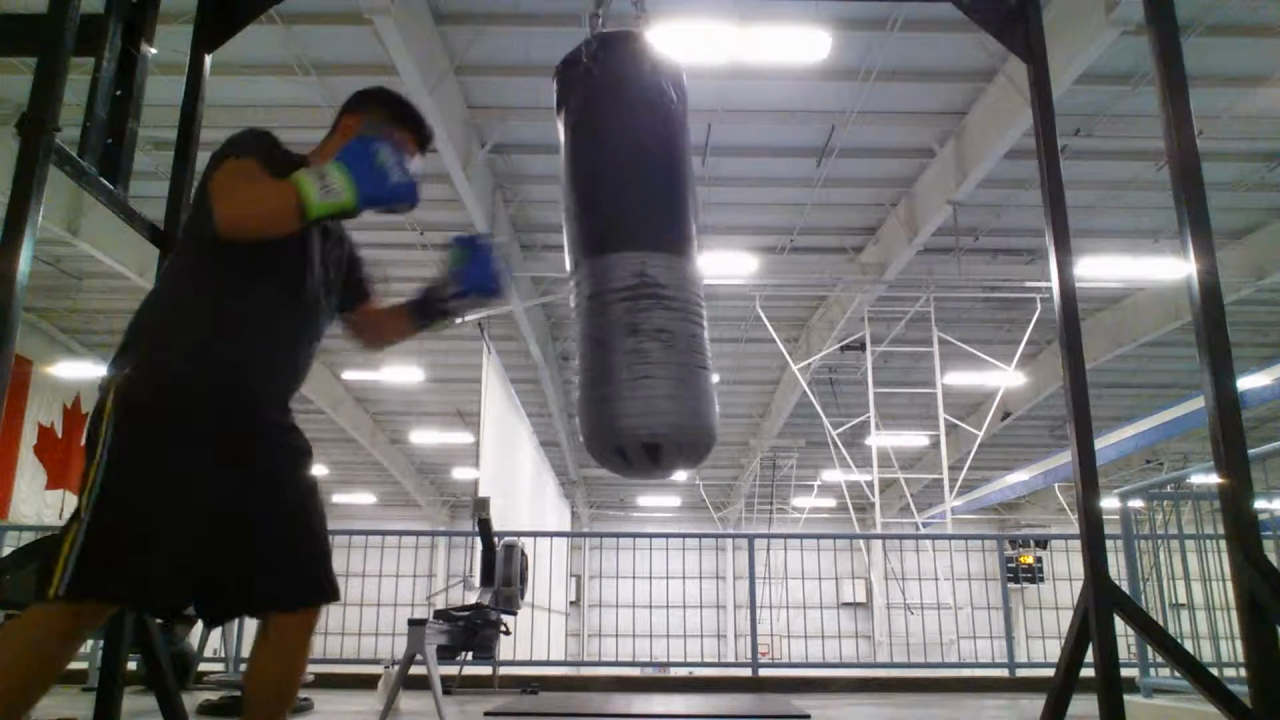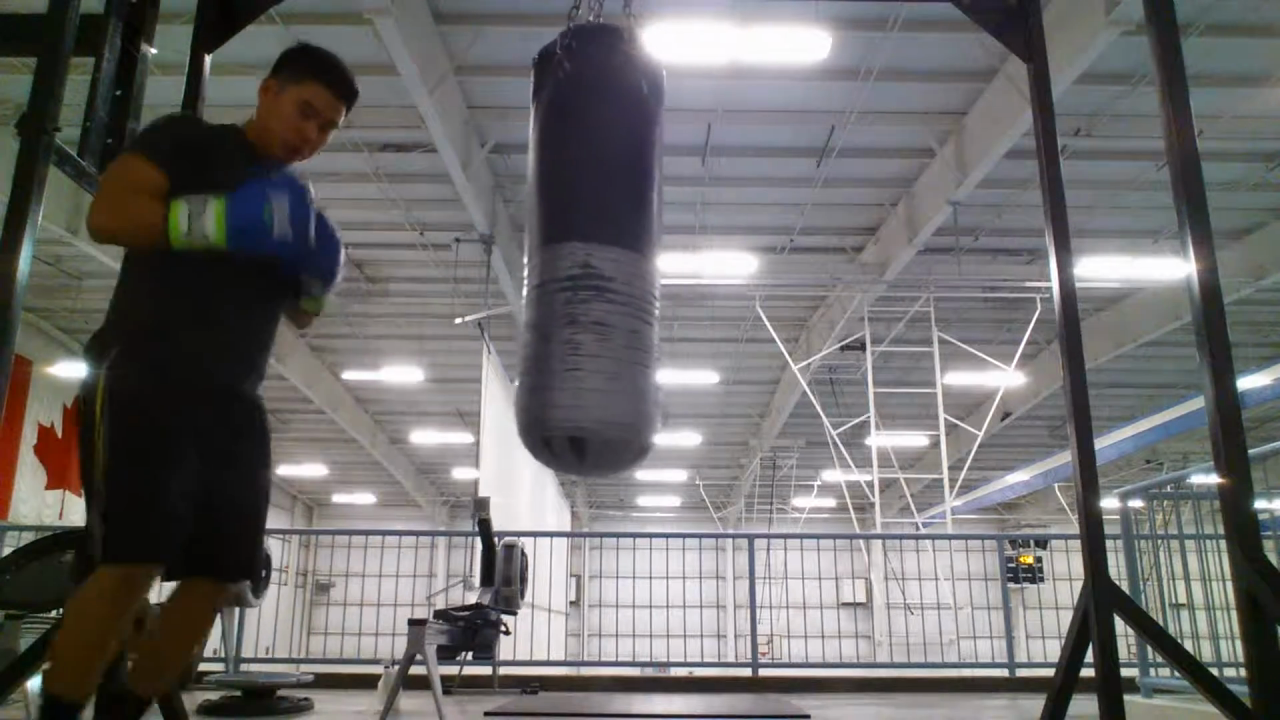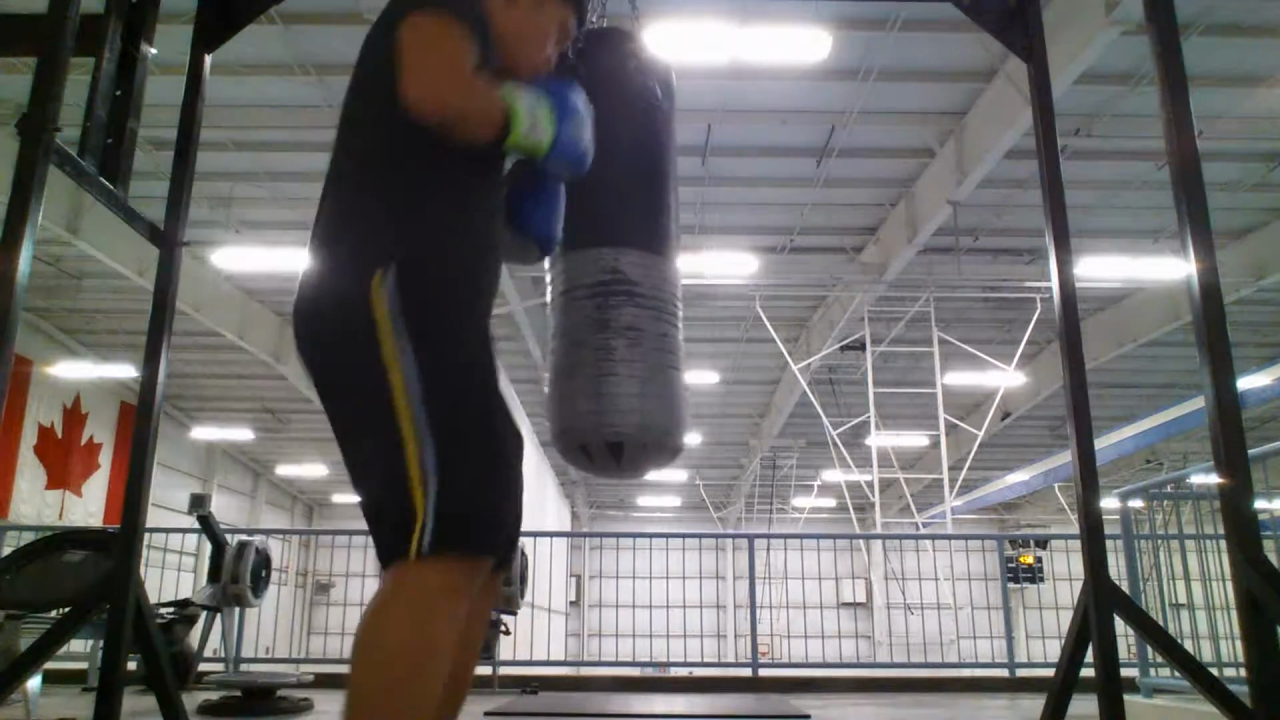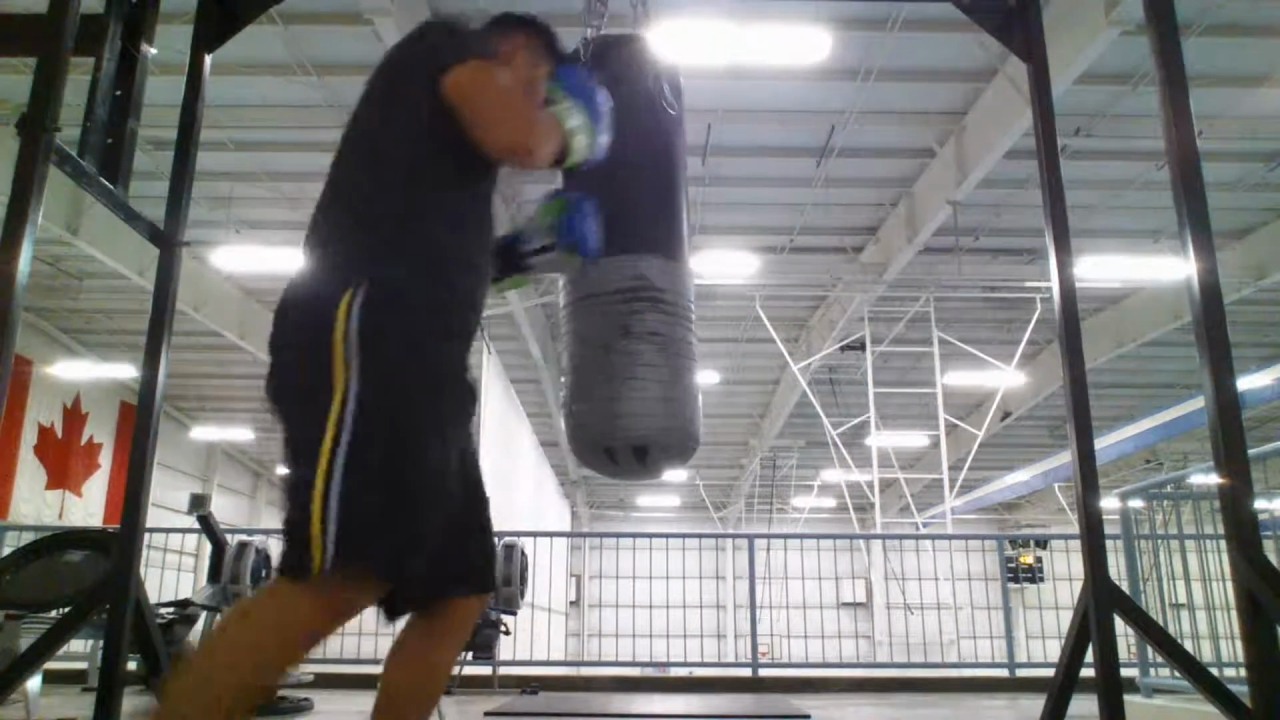
dt=1s
person 1, frame 1
left shoulder: (333, 244)
right shoulder: (253, 153)
left elbow: (374, 329)
right elbow: (238, 214)
left wrist: (446, 297)
right wrist: (346, 181)
left hip: (254, 430)
right hip: (161, 401)
left knee: (298, 604)
right knee: (84, 603)
person 1, frame 2
left shoulder: (290, 200)
right shoulder: (184, 139)
left elbow: (299, 313)
right elbow: (106, 214)
left wrist: (311, 276)
right wrist: (224, 220)
left hip: (231, 400)
right hip: (142, 380)
left knee: (212, 578)
right knee: (131, 563)
person 1, frame 3
left shoulder: (455, 79)
right elbow: (436, 93)
left wrist: (513, 223)
right wrist: (537, 123)
left hip: (422, 322)
right hip: (393, 301)
left knee: (468, 568)
right knee: (448, 553)
person 1, frame 4
right shoulder: (448, 42)
right elbow: (519, 141)
right wrist: (573, 124)
left hip: (412, 367)
right hip: (369, 332)
left knee: (460, 593)
right knee: (333, 584)
